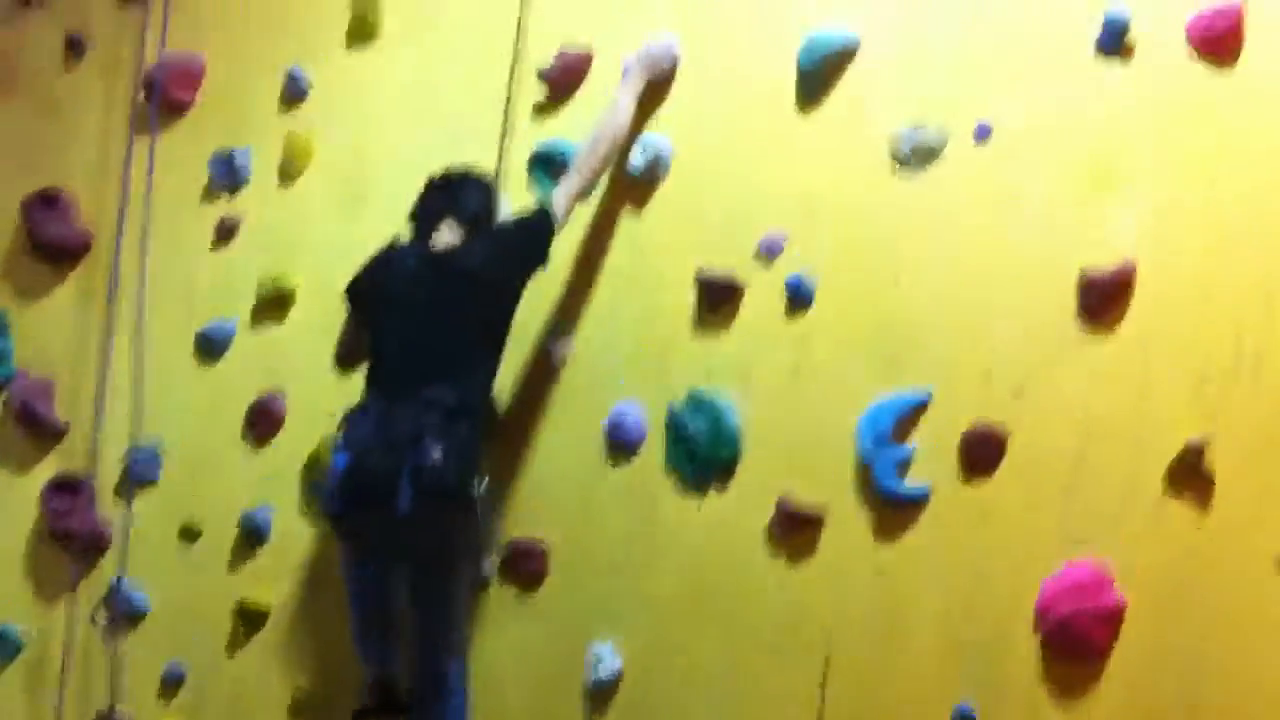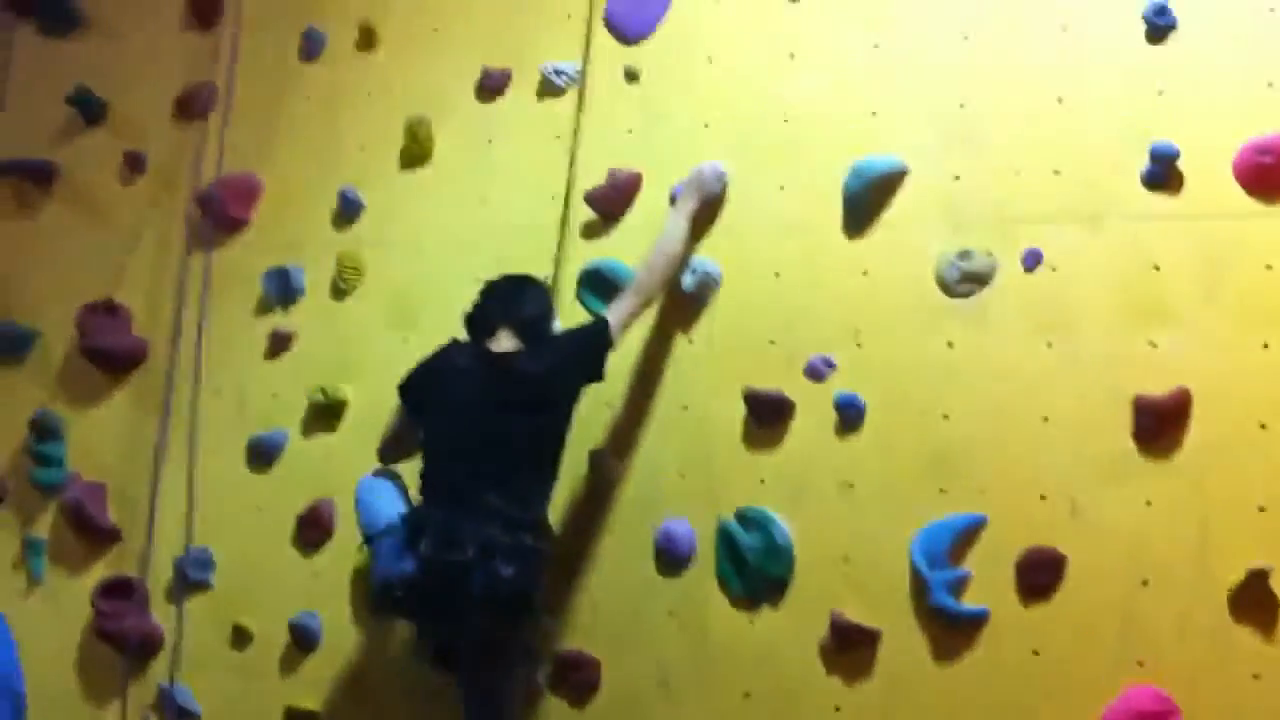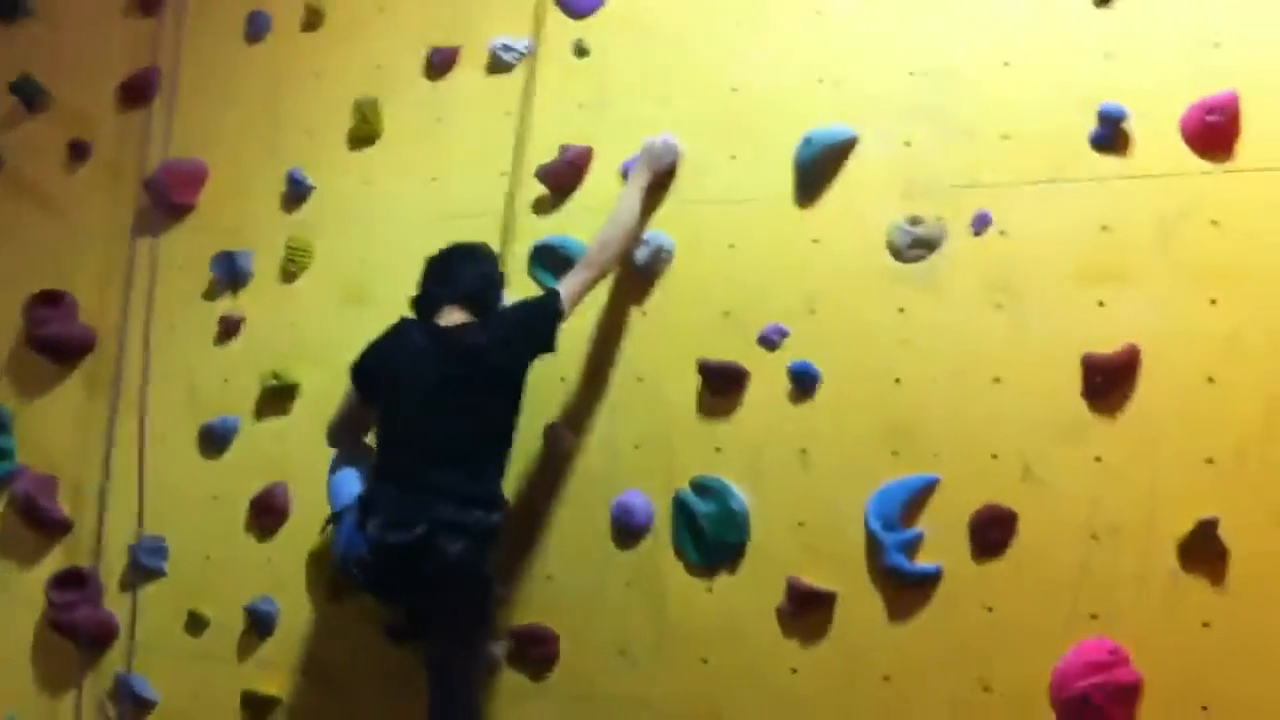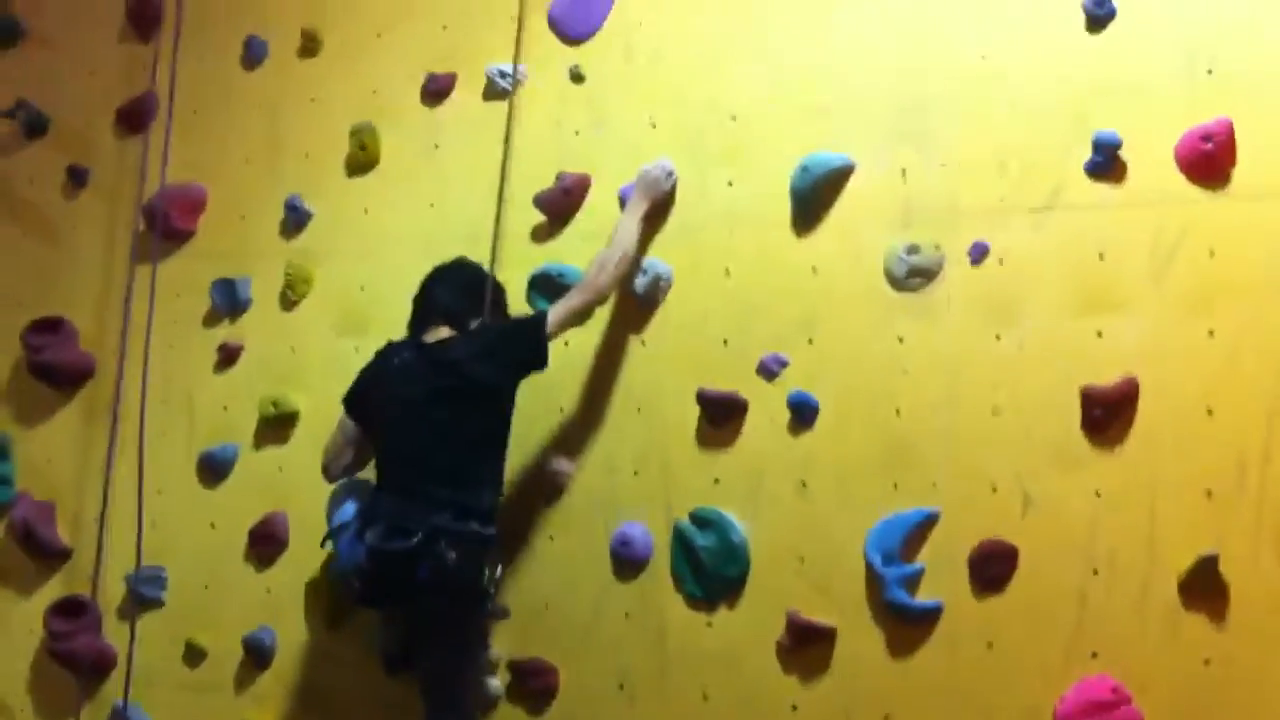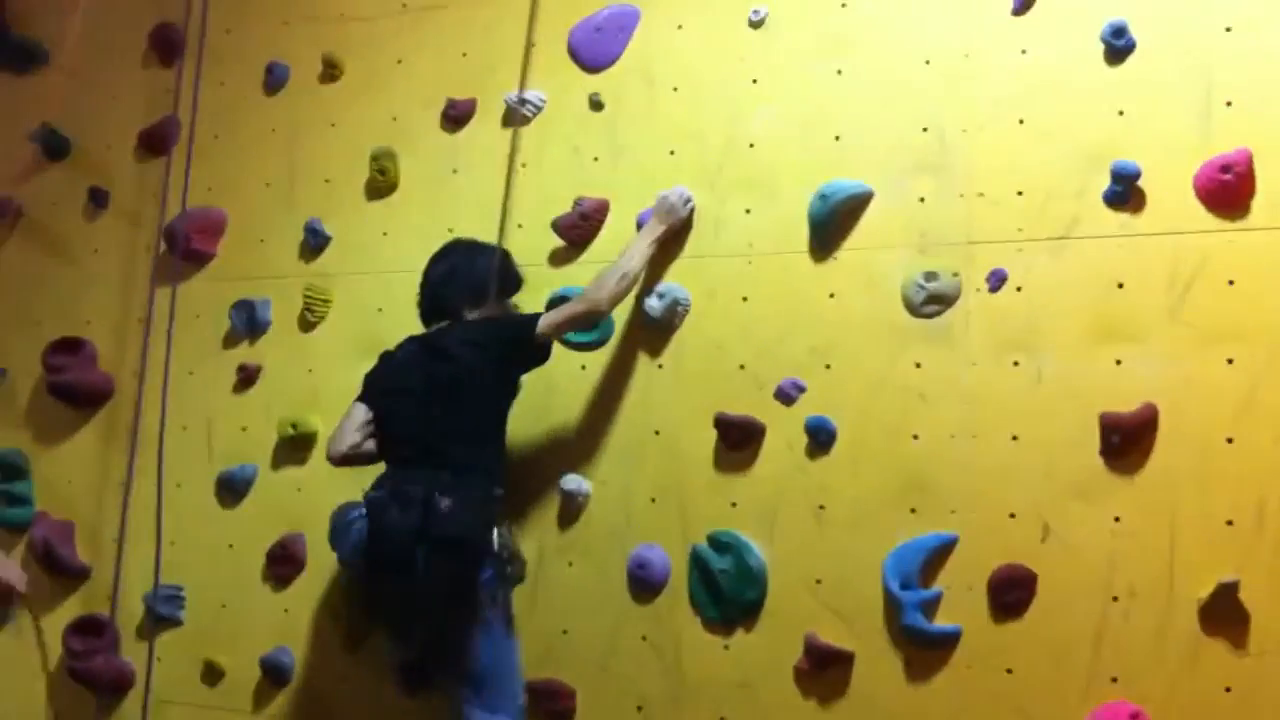
dt=0.3s
person 1, frame 1
left shoulder: (387, 267)
right shoulder: (502, 253)
left elbow: (347, 356)
right elbow: (588, 168)
right wrist: (634, 79)
left hip: (365, 467)
right hip: (440, 481)
left knee: (369, 555)
right knee: (439, 659)
person 1, frame 2
left shoulder: (443, 368)
right shoulder: (561, 363)
left elbow: (389, 451)
right elbow: (644, 289)
right wrist: (689, 203)
left hip: (419, 574)
right hip: (502, 584)
left knee: (375, 491)
left ankle: (440, 639)
person 1, frame 3
left shoulder: (394, 346)
right shoulder: (509, 336)
left elbow: (340, 438)
right elbow: (596, 265)
right wrist: (641, 178)
left hip: (373, 552)
right hip: (459, 562)
left ankle: (410, 608)
person 1, frame 4
left shoulder: (386, 367)
right shoulder: (495, 352)
left elbow: (335, 467)
right elbow: (594, 290)
right wrist: (639, 204)
left hip: (375, 562)
right hip: (453, 569)
left knee: (349, 504)
left ankle: (407, 638)
person 1, frame 5
left shoulder: (394, 362)
right shoulder: (494, 341)
left elbow: (340, 448)
right elbow: (596, 302)
right wrist: (654, 229)
left hip: (388, 540)
right hip: (464, 544)
left knee: (347, 522)
left ankle: (420, 648)
